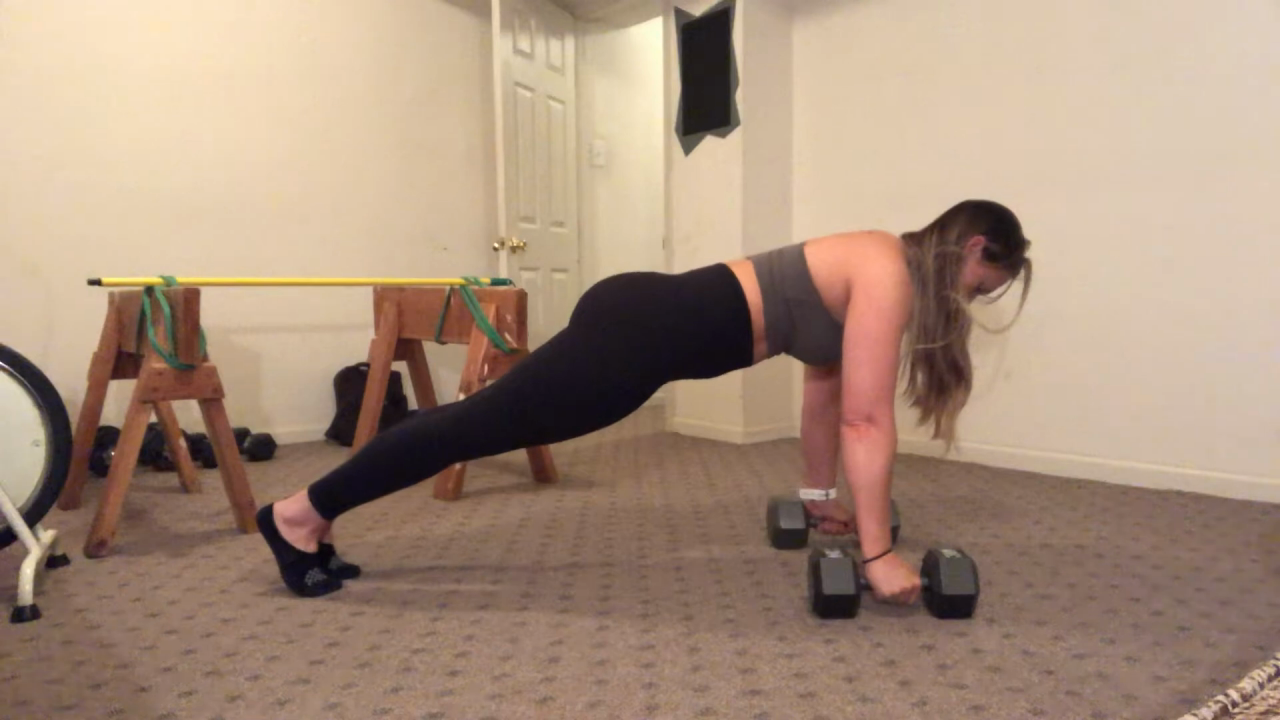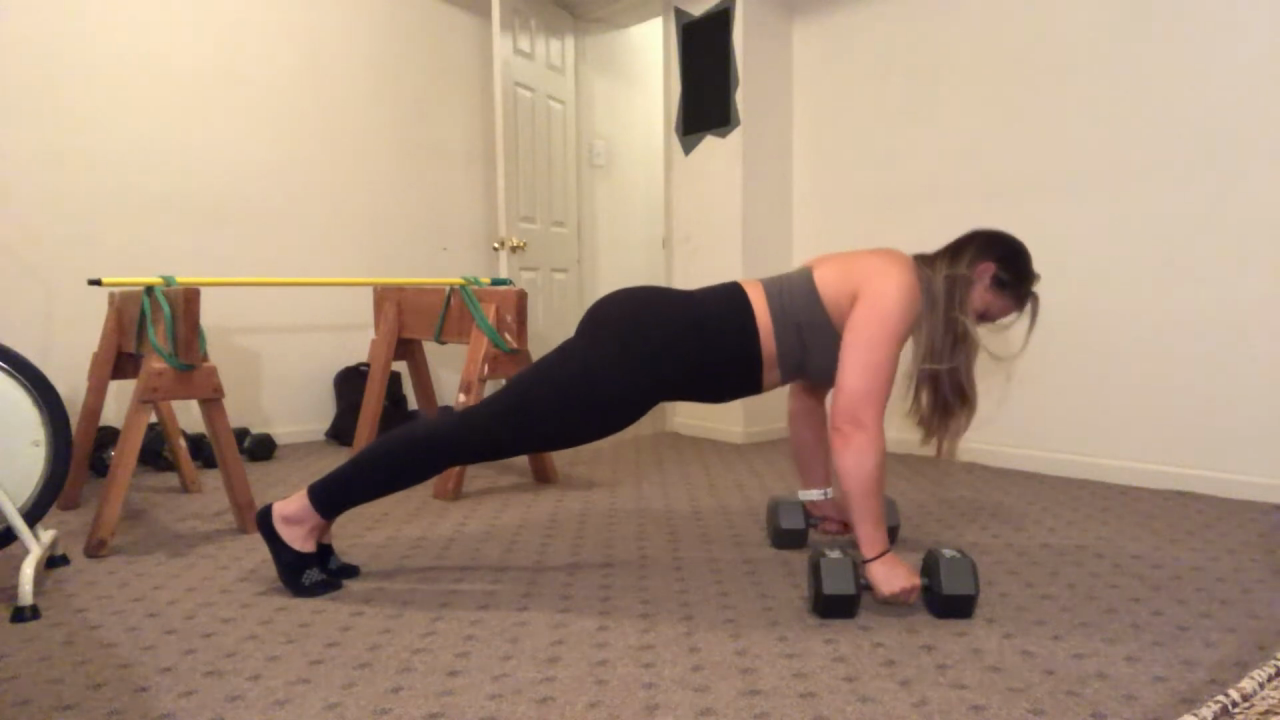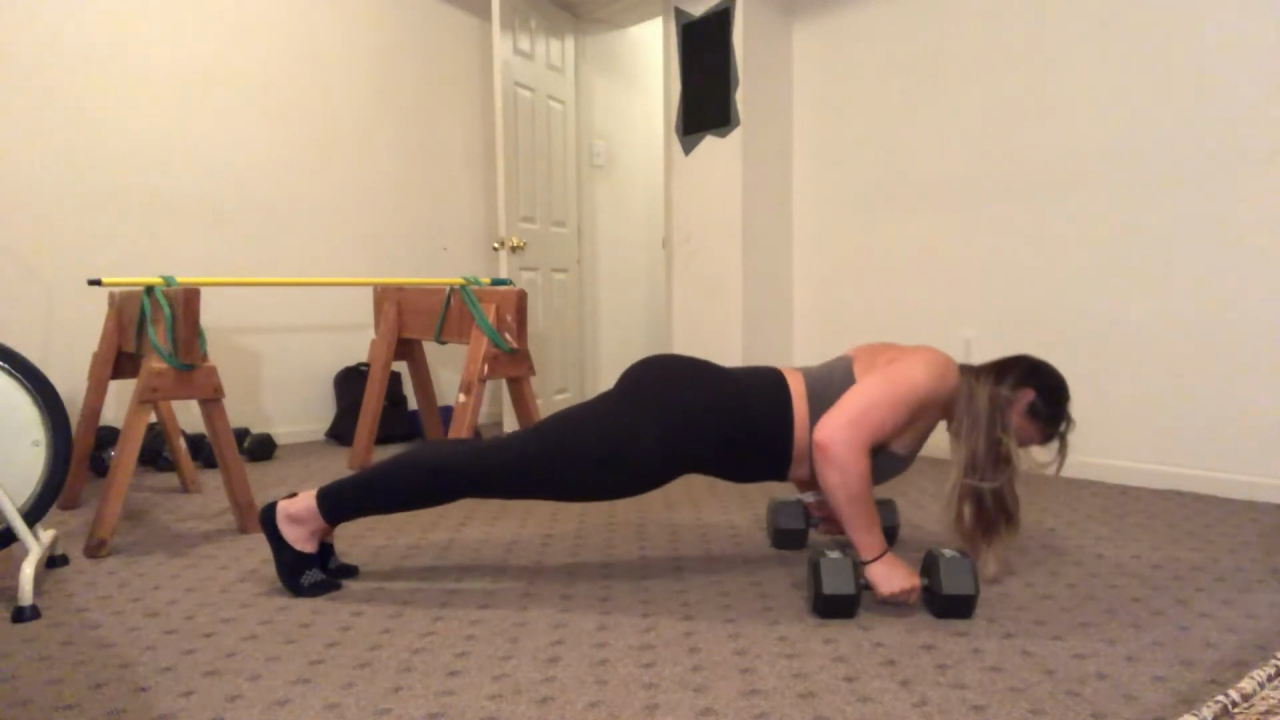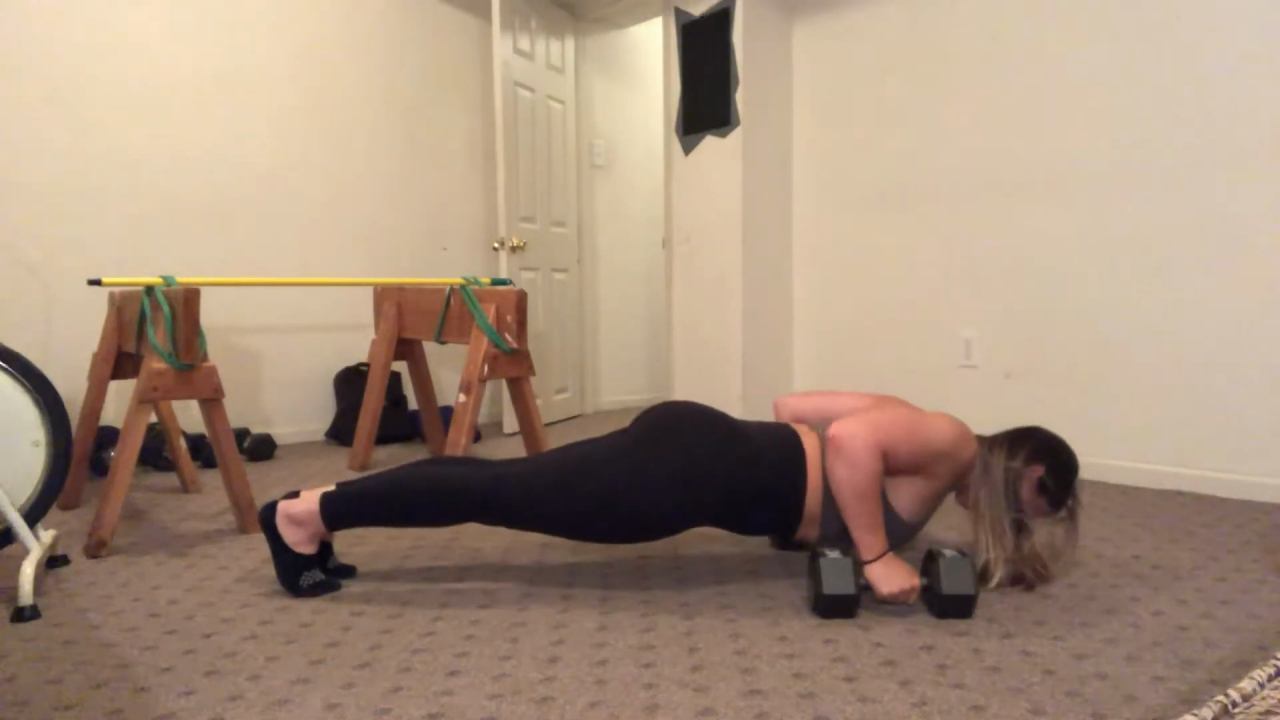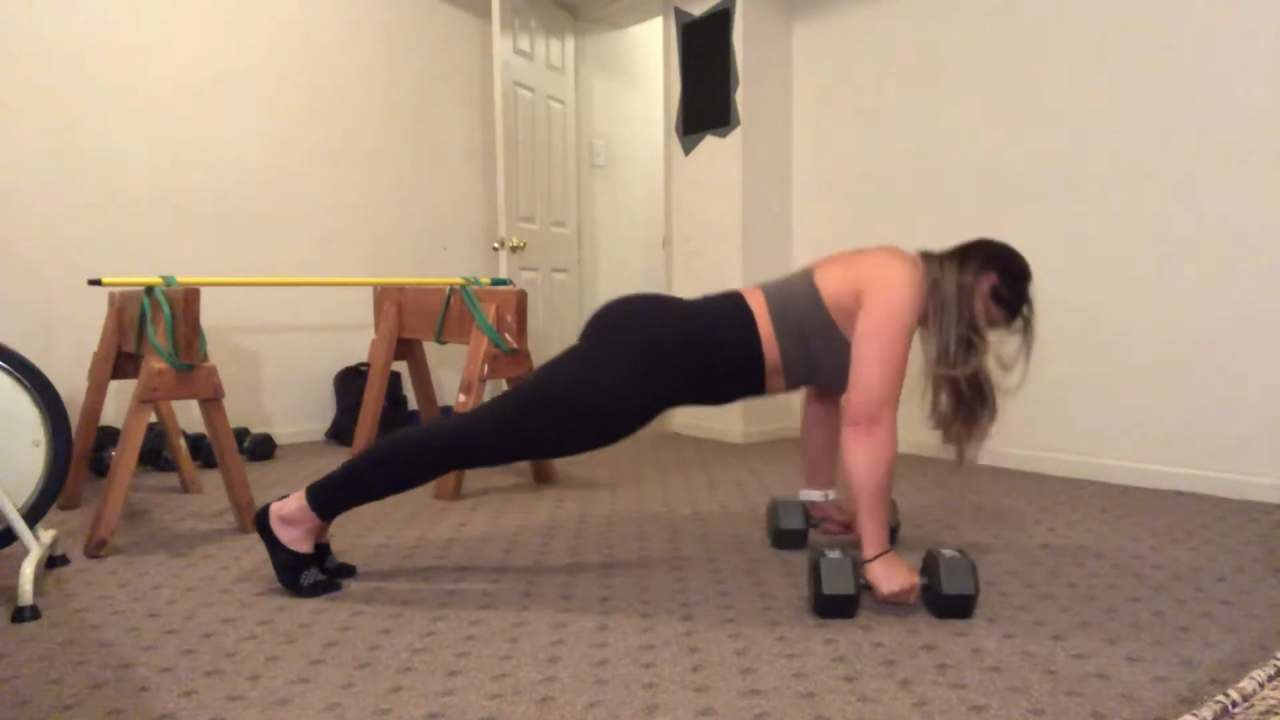
dt=1s
person 1, frame 1
left shoulder: (873, 266)
right shoulder: (890, 273)
left elbow: (824, 388)
right elbow: (865, 419)
left wrist: (819, 496)
right wrist: (878, 553)
left hip: (650, 321)
right hip: (642, 330)
left knee: (484, 423)
right knee: (481, 426)
left ankle: (317, 512)
right ankle: (300, 514)
person 1, frame 2
left shoulder: (882, 286)
right shoulder: (900, 285)
left elbow: (811, 392)
right elbow: (856, 423)
left wrist: (821, 499)
right wrist: (877, 554)
left hip: (660, 340)
right hip: (652, 347)
left knee: (487, 433)
right knee: (482, 431)
left ankle: (316, 517)
right ankle: (298, 515)
person 1, frame 3
left shoulder: (912, 377)
right shoulder: (937, 377)
right elbow: (836, 442)
left wrist: (829, 507)
right wrist: (876, 557)
left hip: (690, 405)
right hip: (685, 417)
left knee: (503, 463)
right knee: (497, 467)
left ankle: (319, 511)
right ankle: (306, 513)
person 1, frame 4
left shoulder: (920, 431)
right shoulder: (954, 444)
left elbow: (791, 404)
right elbow: (849, 440)
left wrist: (819, 511)
right wrist: (877, 557)
left hip: (698, 447)
right hip: (694, 473)
left knee: (505, 484)
right knee: (500, 494)
left ankle: (322, 502)
right ankle: (306, 513)
person 1, frame 5
left shoulder: (884, 281)
right shoulder: (902, 284)
left elbow: (824, 394)
right elbow: (865, 422)
left wrist: (819, 498)
right wrist: (876, 554)
left hip: (660, 344)
right hip: (653, 355)
left knee: (484, 435)
right knee: (480, 437)
left ankle: (312, 513)
right ankle: (296, 516)
